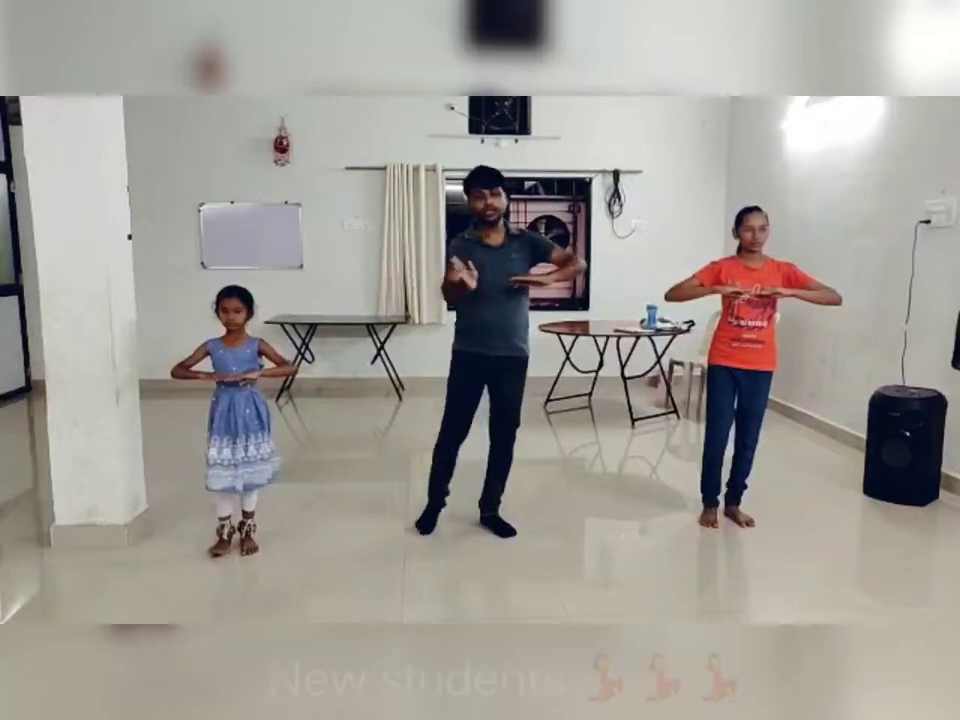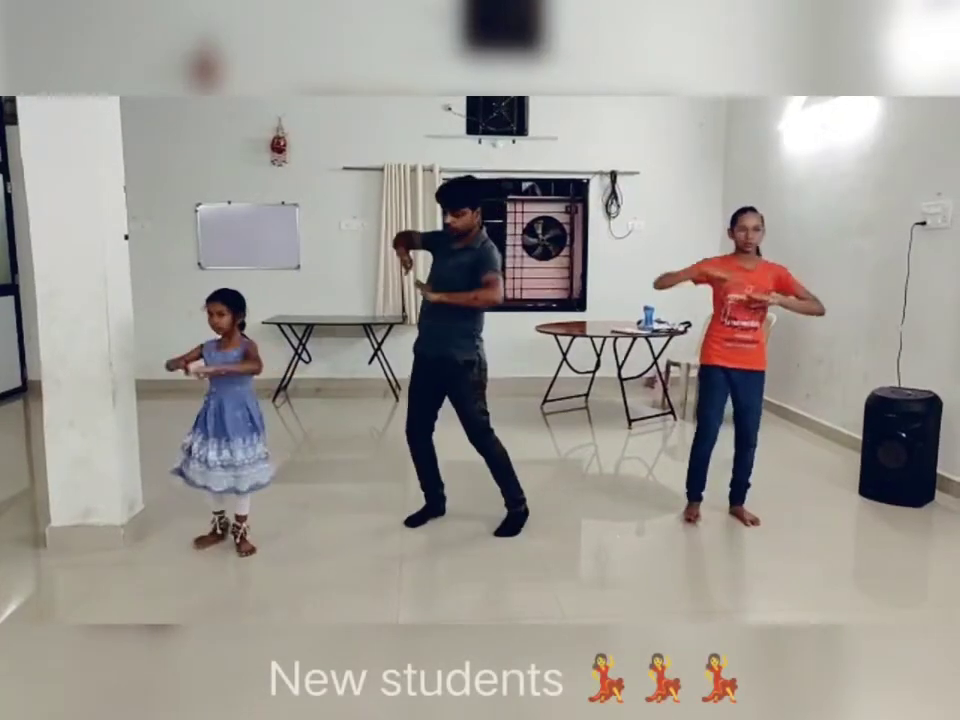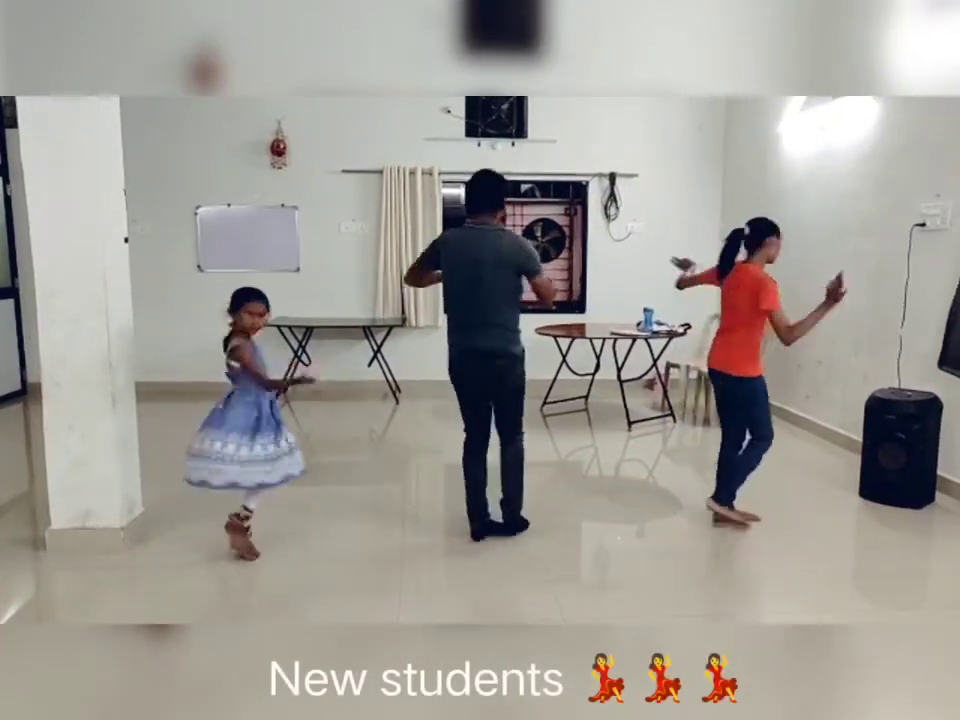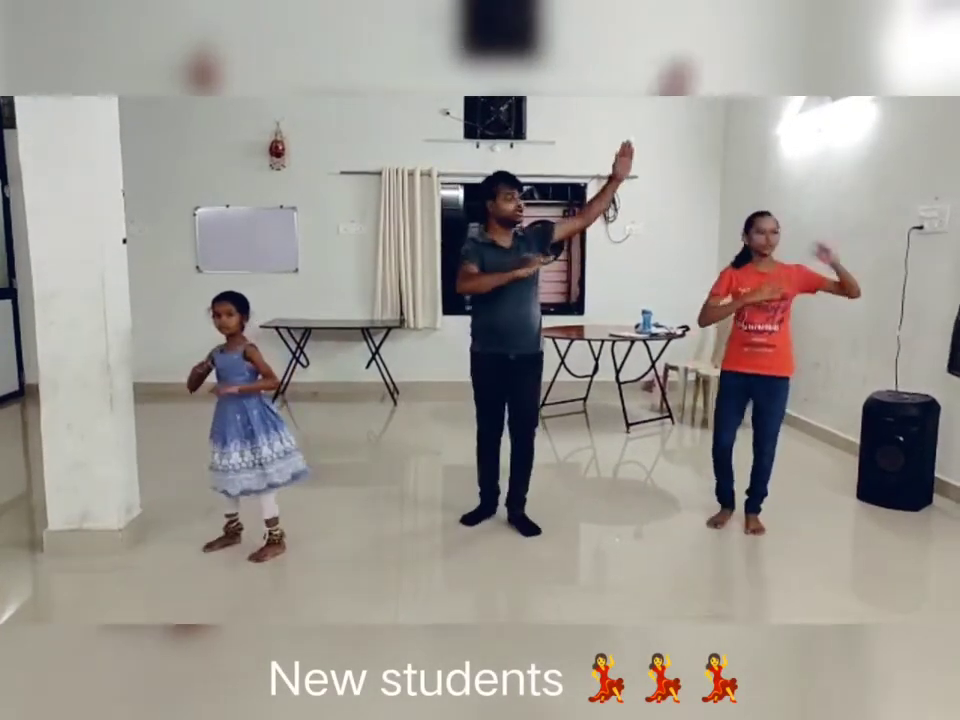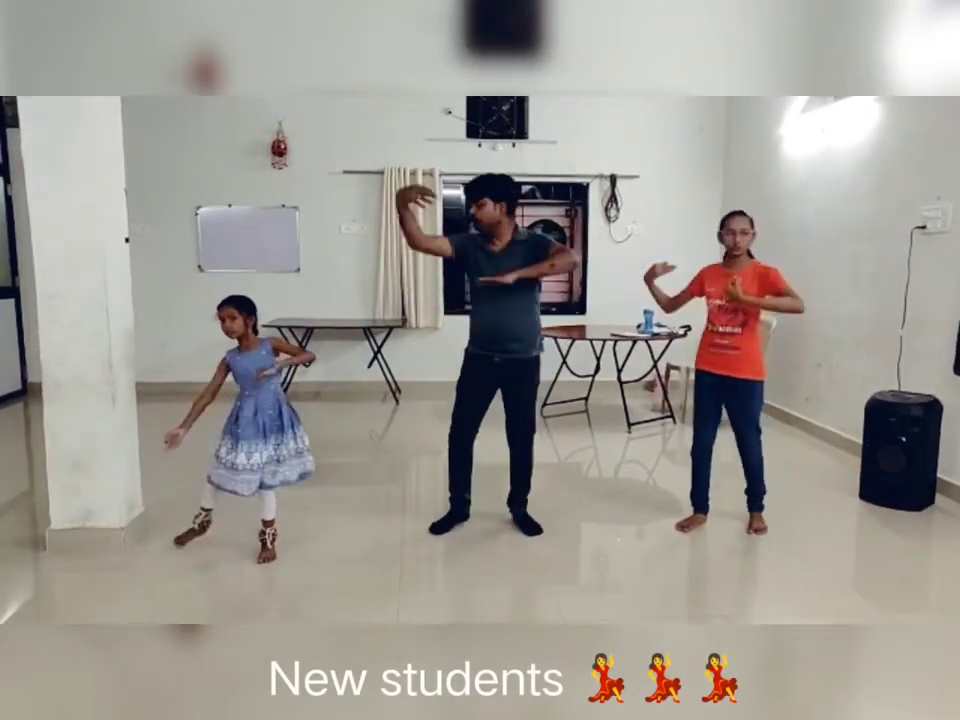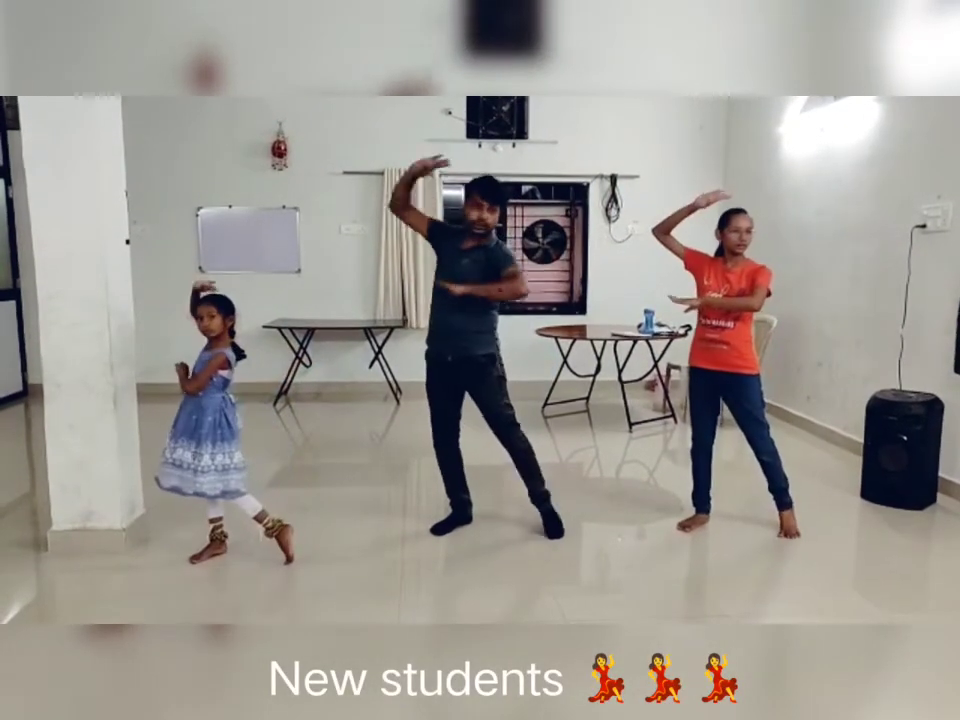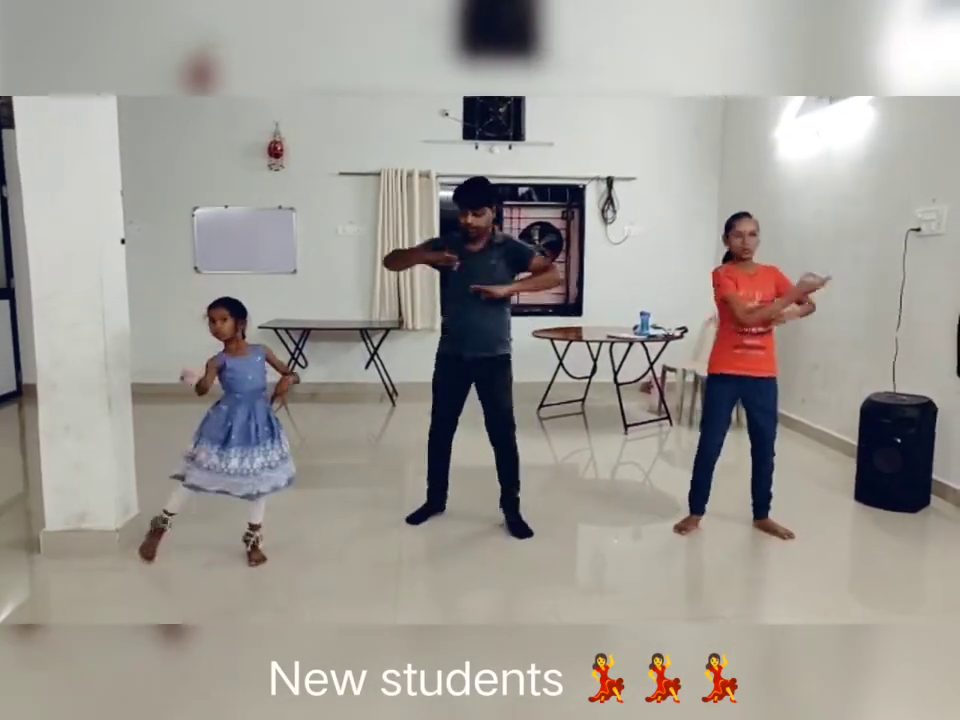
dt=0.7s
person 1, frame 1
left shoulder: (528, 240)
right shoulder: (461, 246)
left elbow: (574, 263)
right elbow: (449, 294)
left wrist: (551, 276)
right wrist: (462, 285)
left hip: (513, 356)
right hip: (470, 355)
left knee: (504, 436)
right knee: (453, 430)
left ankle: (490, 509)
right ankle: (434, 501)
person 1, frame 2
left shoulder: (485, 252)
right shoulder: (441, 240)
left elbow: (492, 296)
right elbow: (404, 237)
left wrist: (439, 295)
right wrist: (404, 251)
left hip: (462, 361)
right hip: (427, 355)
left knee: (480, 434)
right knee: (417, 431)
left ankle: (516, 505)
right ankle: (434, 501)
person 1, frame 3
left shoulder: (448, 242)
right shoulder: (519, 246)
left elbow: (413, 278)
right elbow: (547, 296)
left hip: (463, 355)
right hip: (507, 354)
left knee: (476, 434)
right knee: (511, 433)
left ankle: (479, 518)
right ankle: (511, 514)
person 1, frame 4
left shoulder: (535, 237)
right shoulder: (474, 246)
left elbow: (584, 218)
right elbow: (465, 286)
left wrist: (616, 179)
right wrist: (516, 272)
left hip: (529, 354)
right hip: (488, 355)
left knee: (524, 431)
right knee: (489, 430)
left ankle: (516, 507)
right ankle: (487, 500)
person 1, frame 5
left shoulder: (533, 244)
right shoulder: (469, 246)
left elbow: (570, 258)
right elbow: (419, 241)
left wrist: (516, 275)
right wrist: (403, 205)
left hip: (521, 359)
right hip: (480, 357)
left knee: (522, 436)
right knee: (460, 435)
left ankle: (519, 507)
right ankle: (458, 507)
person 1, frame 6
left shoulder: (498, 252)
right shoulder: (446, 237)
left elbow: (518, 288)
right elbow: (399, 208)
left wrist: (465, 289)
right wrist: (413, 174)
left hip: (480, 358)
right hip: (439, 357)
left knee: (508, 429)
right knee: (444, 437)
left ankle: (543, 502)
right ankle: (461, 508)
person 1, frame 7
left shoulder: (511, 248)
right shoulder: (447, 245)
left elbow: (553, 276)
right elbow: (392, 261)
left wrist: (508, 288)
right wrist: (426, 257)
left hip: (493, 357)
right hip: (451, 355)
left knee: (502, 433)
right knee: (440, 430)
left ankle: (512, 509)
right ankle: (435, 498)
person 2, frame 1
left shoulder: (783, 271)
right shoulder: (722, 268)
left elbow: (834, 298)
right elbow: (672, 295)
left wrist: (789, 292)
right wrist: (715, 289)
left hip: (760, 367)
right hip: (723, 364)
left knee: (747, 440)
right knee: (717, 436)
left ankle: (733, 503)
right ankle: (709, 503)
person 2, frame 2
left shoulder: (776, 273)
right shoulder: (712, 266)
left elbow: (818, 308)
right elbow: (660, 284)
left wrist: (778, 300)
right wrist: (698, 271)
left hip: (752, 367)
right hip: (716, 363)
left knee: (747, 438)
right knee: (706, 433)
left ankle: (737, 502)
right ankle: (693, 499)
person 2, frame 3
left shoulder: (730, 271)
right shoulder: (764, 283)
left elbow: (684, 283)
right elbow: (787, 336)
left wrist: (687, 269)
right wrist: (826, 305)
left hip: (720, 366)
right hip: (744, 371)
left knee: (733, 436)
right knee: (761, 438)
left ankle: (725, 502)
right ankle: (722, 498)
person 2, frame 4
left shoulder: (795, 274)
right shoulder: (732, 275)
left elbow: (853, 292)
right elbow: (704, 319)
left wrist: (834, 263)
right wrist: (747, 299)
left hip: (775, 374)
right hip: (735, 371)
left knee: (765, 445)
right knee: (722, 441)
left ankle: (753, 509)
right ankle: (726, 505)
person 2, frame 5
left shoulder: (766, 274)
right shoulder: (707, 275)
left elbow: (798, 305)
right elbow: (669, 306)
left wrist: (746, 298)
right wrist: (651, 282)
left hip: (746, 375)
right hip: (708, 372)
left knee: (749, 443)
right knee: (702, 443)
left ankle: (756, 509)
right ankle: (700, 509)
person 2, frame 6
left shoulder: (759, 272)
right shoulder: (702, 264)
left elbow: (754, 303)
right elbow: (660, 232)
left wrist: (705, 300)
right wrist: (695, 206)
left hip: (741, 371)
right hip: (702, 368)
left knee: (761, 441)
right knee: (701, 442)
left ankle: (786, 507)
right ankle: (702, 509)
person 2, frame 7
left shoulder: (772, 275)
right shoulder: (722, 276)
left elbow: (808, 306)
right elbow: (744, 316)
left wrist: (798, 301)
right wrist: (796, 295)
left hip: (763, 375)
right hip: (724, 373)
left knee: (764, 448)
right knee: (710, 445)
left ankle: (762, 514)
right ankle: (695, 511)
person 3, frame 1
left shoulder: (257, 346)
right shoulder: (211, 347)
left elbow: (290, 368)
right elbow: (177, 371)
left wrist: (258, 373)
right wrist: (205, 375)
left hip: (250, 412)
right hip: (223, 413)
left knee: (250, 471)
right knee: (223, 472)
left ankle: (247, 531)
right ankle: (225, 531)
person 3, frame 2
left shoulder: (248, 346)
right shoulder: (207, 348)
left elbow: (256, 367)
right elbow: (173, 364)
left wrist: (217, 368)
right wrist: (182, 364)
left hip: (241, 416)
right hip: (214, 416)
left knee: (243, 475)
right knee: (212, 473)
left ankle: (240, 533)
right ankle: (218, 527)
person 3, frame 3
left shoulder: (238, 344)
right shoulder: (241, 348)
right elbow: (266, 381)
right wrist: (292, 381)
left hip: (260, 414)
right hip: (244, 416)
left knee: (253, 475)
right knee: (255, 478)
left ankle: (240, 522)
right ankle: (240, 522)
person 3, frame 4
left shoulder: (248, 350)
right shoulder: (215, 354)
left elbow: (273, 381)
right elbow: (192, 386)
left wrist: (237, 387)
right wrist: (197, 371)
left hip: (252, 420)
right hip: (229, 420)
left knee: (260, 481)
right knee: (233, 479)
left ankle: (275, 540)
right ankle: (232, 531)
person 3, frame 5
left shoulder: (270, 345)
right shoulder: (229, 358)
left elbow: (306, 356)
right elbow: (208, 394)
left wrist: (276, 366)
right wrist: (184, 427)
left hip: (273, 419)
right hip: (245, 421)
left knee: (268, 482)
right knee: (222, 475)
left ankle: (268, 539)
right ankle: (201, 521)
person 3, frame 6
left shoulder: (221, 356)
right shoulder: (212, 343)
left elbow: (190, 387)
right elbow: (194, 311)
left wrist: (182, 370)
right wrist: (196, 292)
left hip: (213, 422)
right hip: (200, 421)
left knee: (224, 485)
right knee: (209, 484)
left ankle: (277, 528)
right ankle: (217, 540)
person 3, frame 7
left shoulder: (261, 352)
right shoulder: (218, 361)
left elbow: (291, 374)
right elbow: (202, 390)
left wrist: (285, 382)
right wrist: (199, 381)
left hip: (259, 423)
right hip: (226, 425)
left knee: (259, 485)
right knee: (193, 477)
left ankle: (252, 541)
right ankle: (160, 524)
